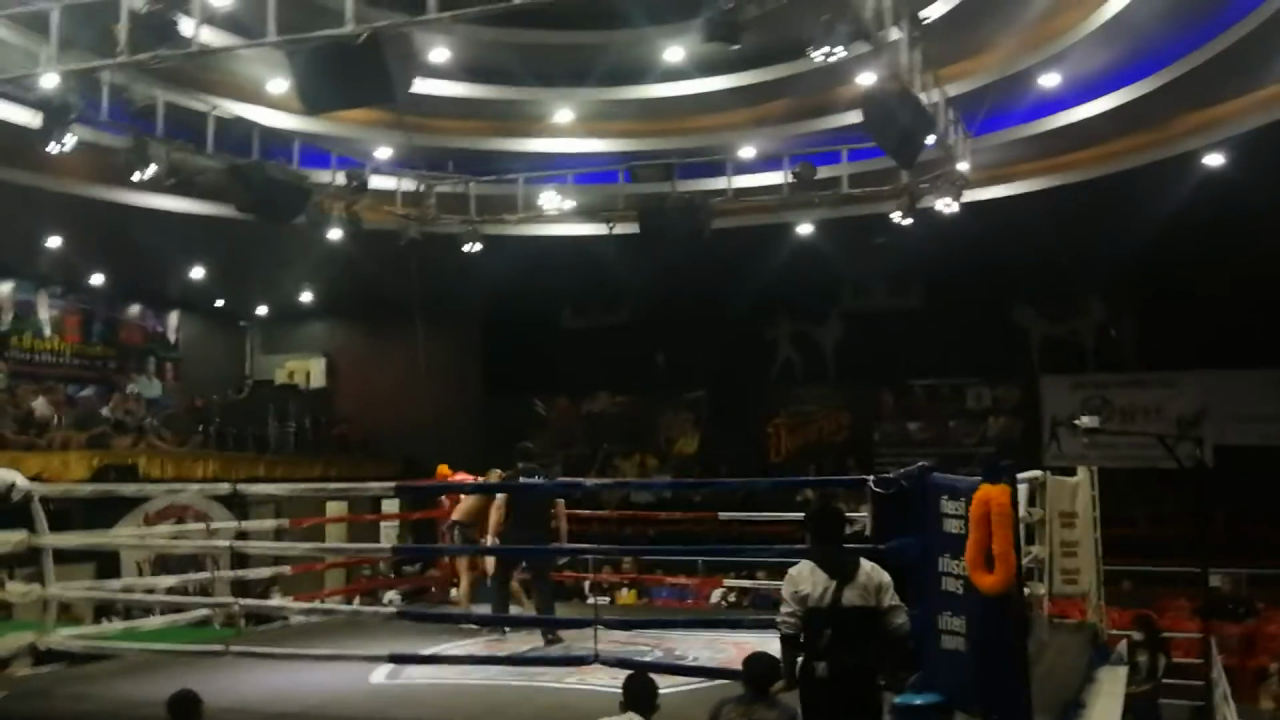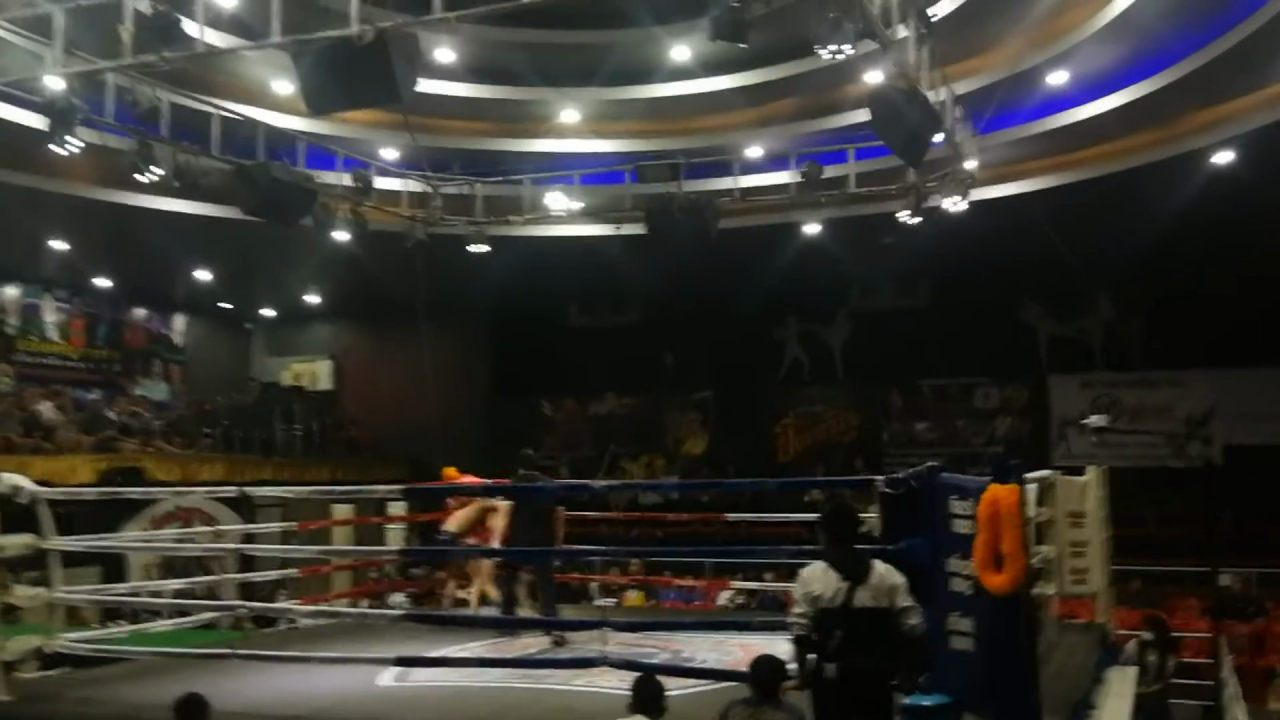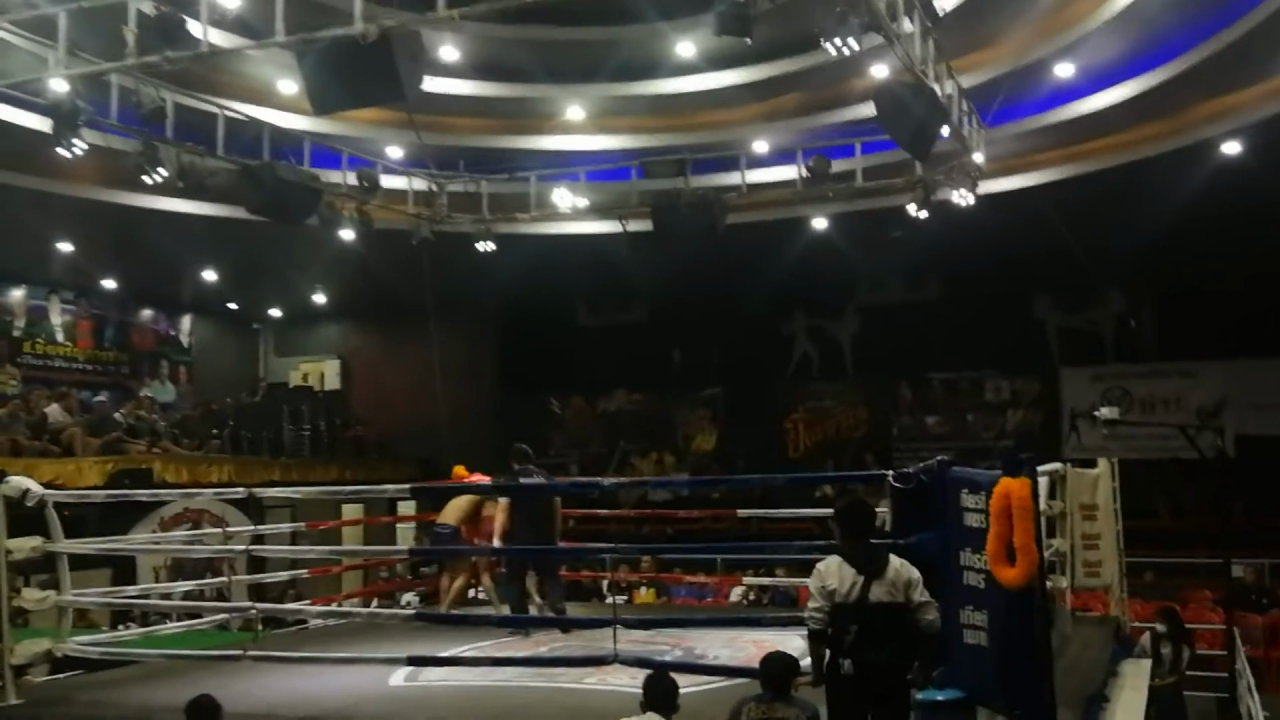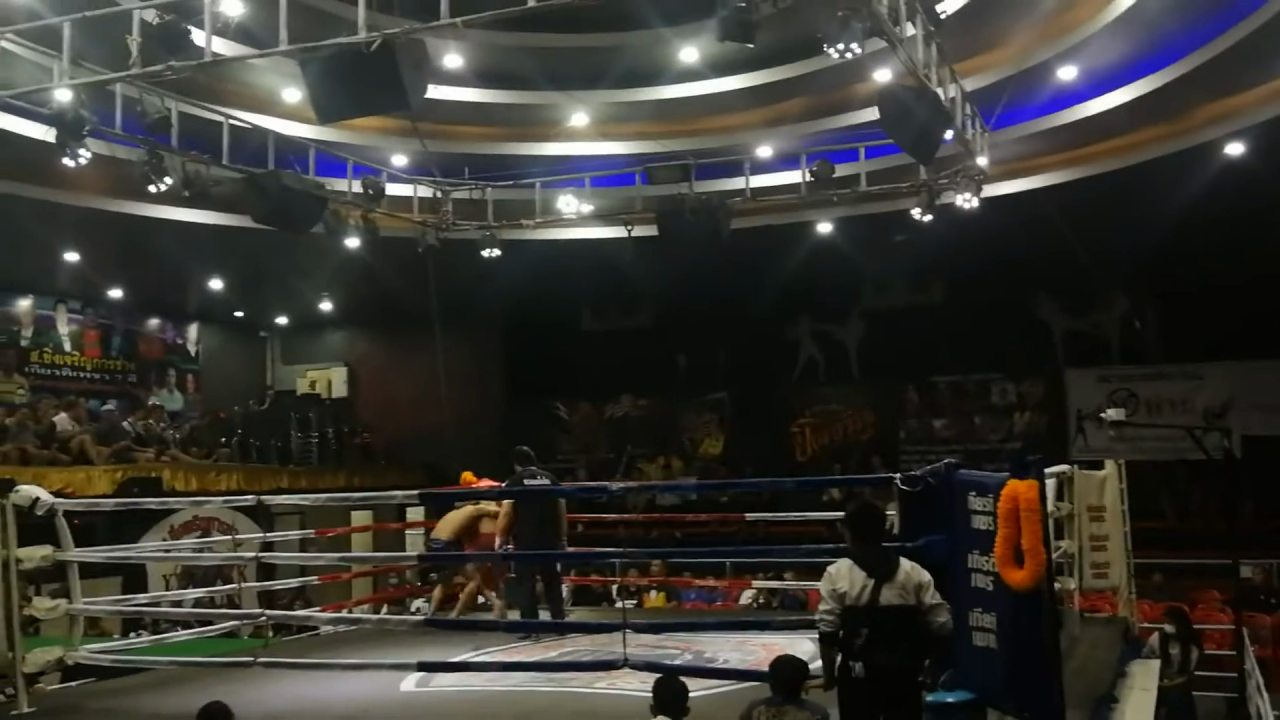
dt=0.2s
person 1, frame 1
left shoulder: (798, 575)
right shoulder: (874, 573)
left elbow: (790, 633)
right elbow: (898, 627)
left wrist: (789, 675)
left hip: (820, 675)
right hip: (863, 674)
person 1, frame 2
left shoulder: (811, 576)
right shoulder: (887, 574)
left elbow: (802, 633)
right elbow: (912, 628)
left wrist: (804, 674)
right wrist: (908, 669)
left hip: (831, 676)
right hip: (876, 675)
person 1, frame 3
left shoulder: (826, 571)
right shoulder: (903, 569)
left elbow: (817, 629)
right elbow: (929, 622)
left wrist: (818, 671)
right wrist: (918, 663)
left hip: (847, 672)
right hip: (892, 671)
person 1, frame 4
left shoulder: (837, 574)
right shoulder: (913, 572)
left elbow: (828, 632)
right elbow: (941, 624)
left wrist: (829, 675)
left hip: (858, 674)
right hip: (903, 673)
person 2, frame 1
left shoulder: (510, 477)
right shoulder: (549, 480)
left elbow: (498, 507)
right elbow: (561, 514)
left wrist: (491, 535)
right wrist: (563, 542)
left hip: (511, 537)
right hip: (540, 539)
left knee: (501, 579)
right knee: (542, 584)
right ankle: (549, 632)
person 2, frame 2
left shoulder: (514, 485)
right shoulder: (550, 486)
right elbow: (558, 518)
right wrist: (556, 544)
left hip: (516, 542)
right hip: (542, 543)
left knee: (507, 581)
right knee: (546, 585)
right ankle: (554, 628)
person 2, frame 3
left shoulder: (508, 481)
right shoulder: (547, 478)
left elbow: (503, 510)
right elbow: (557, 510)
left wrist: (497, 538)
right wrist: (556, 537)
left hip: (518, 538)
right hip: (544, 537)
left knee: (516, 580)
right knee: (550, 576)
right ankle: (558, 607)
person 2, frame 4
left shoulder: (513, 482)
right shoulder: (551, 479)
left elbow: (506, 512)
right elbow: (561, 510)
left wrist: (499, 537)
right wrist: (563, 537)
left hip: (525, 540)
right hip: (549, 538)
left knee: (525, 583)
right knee: (551, 579)
right ankle: (557, 617)
